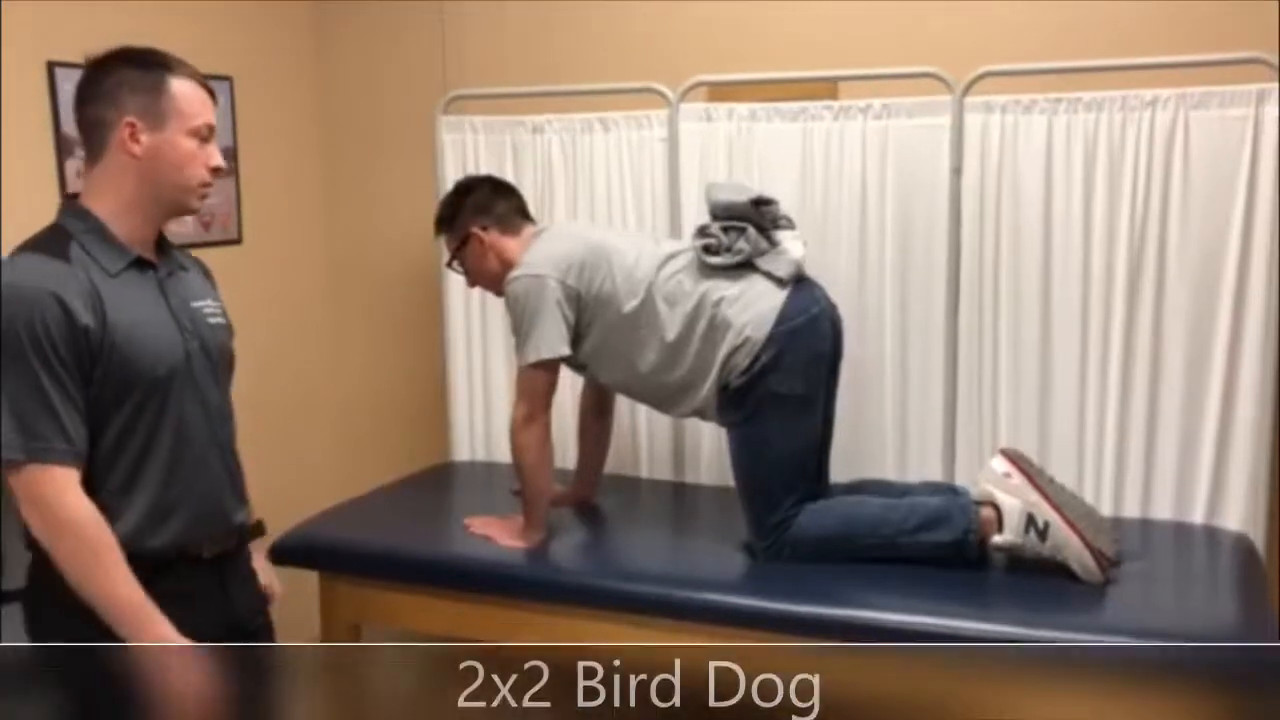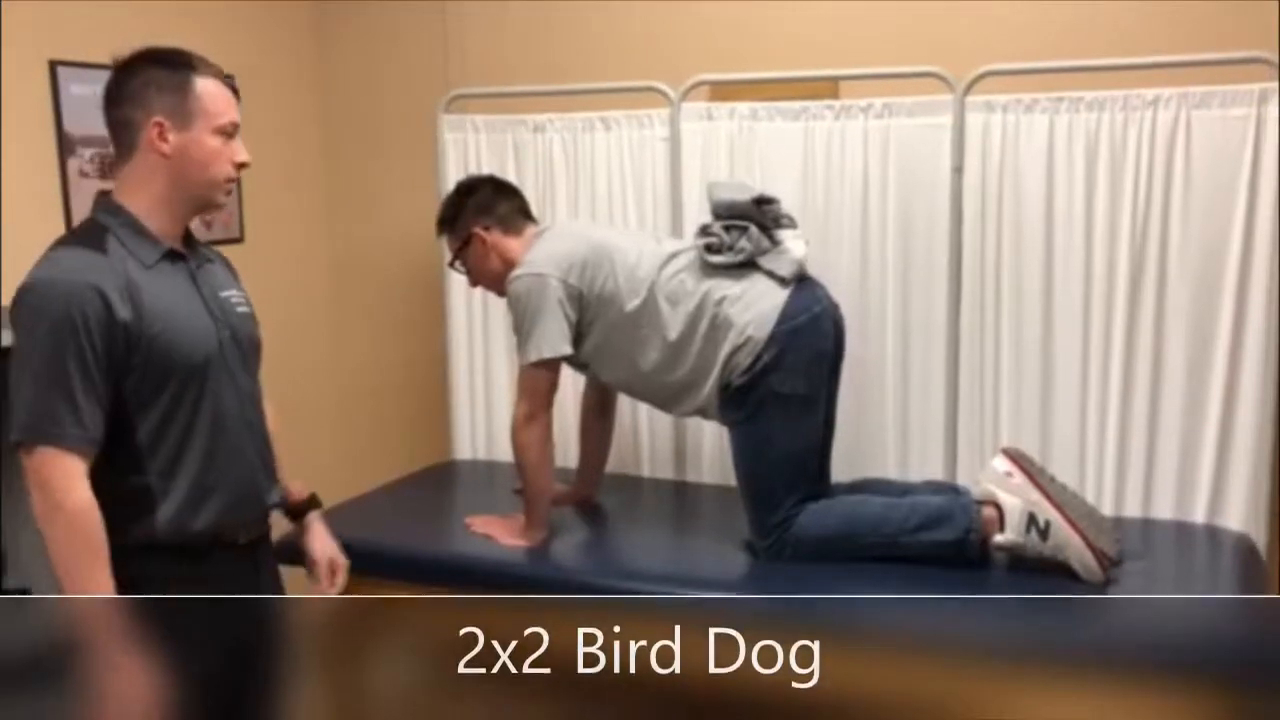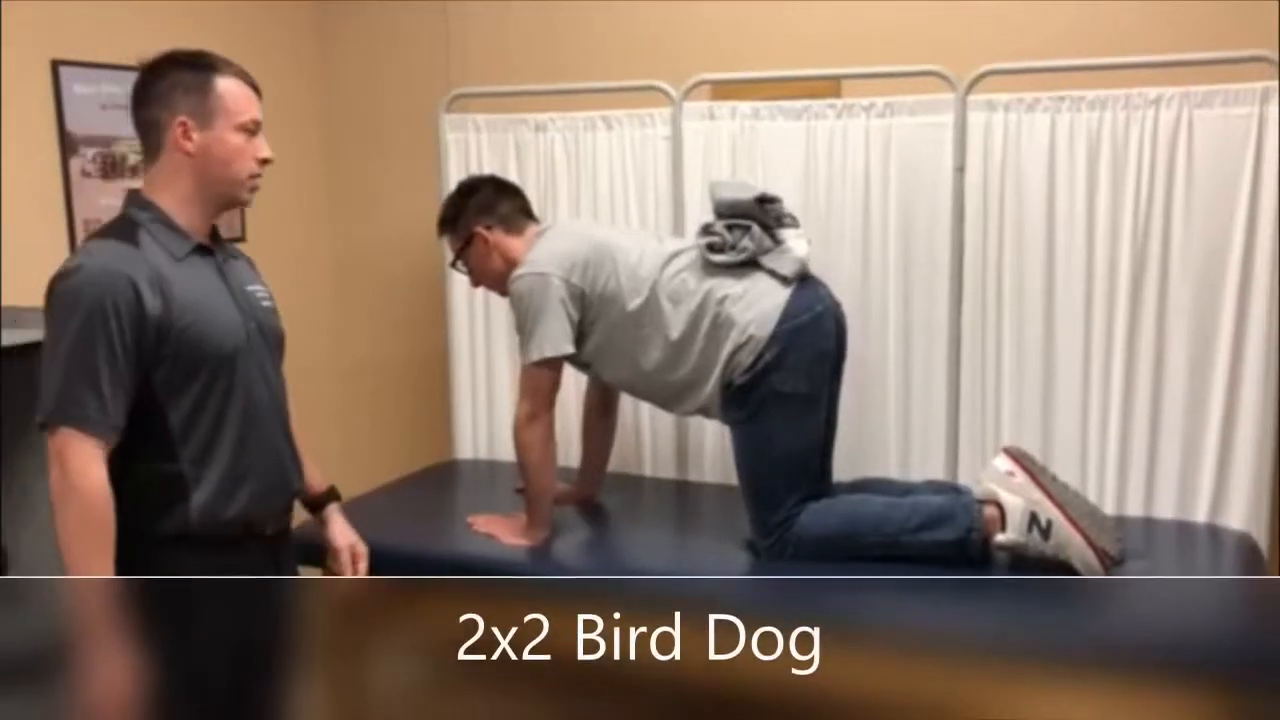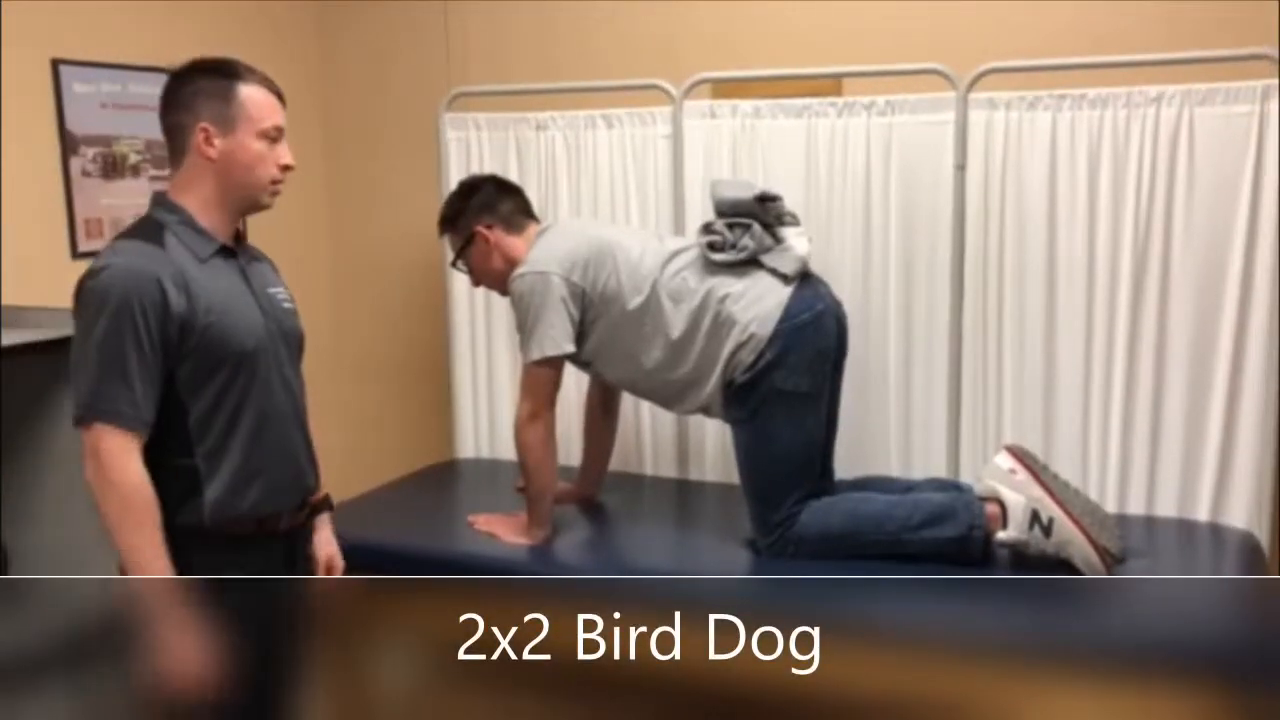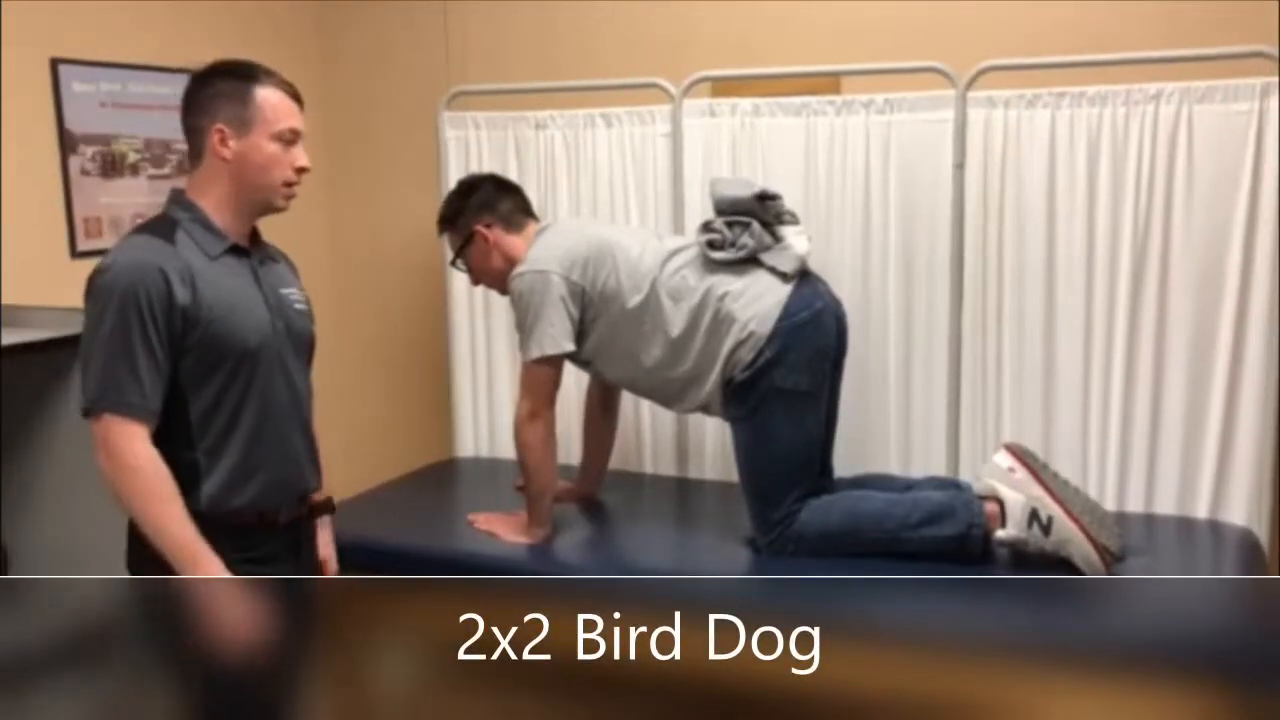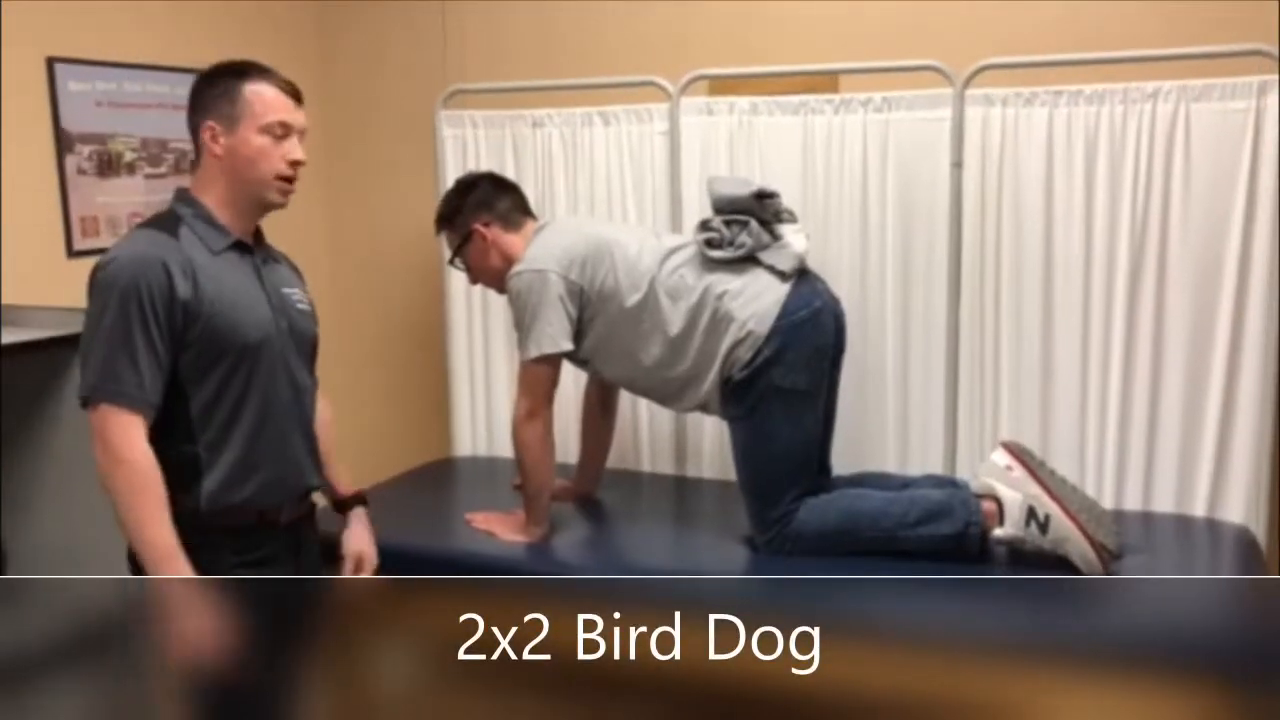
dt=0.2s
person 1, frame 1
left shoulder: (534, 278)
right shoulder: (569, 254)
left elbow: (530, 417)
right elbow: (598, 387)
left wrist: (531, 525)
right wrist: (580, 489)
left hip: (766, 344)
right hip: (795, 316)
left knee: (782, 534)
right knee: (796, 505)
left ankle: (991, 521)
right ankle: (988, 498)
person 1, frame 2
left shoulder: (536, 277)
right shoulder: (569, 253)
left elbow: (532, 416)
right elbow: (600, 384)
left wrist: (532, 524)
right wrist: (582, 487)
left hip: (769, 343)
right hip: (797, 315)
left knee: (783, 534)
right knee: (799, 504)
left ankle: (995, 520)
right ankle: (989, 497)
person 1, frame 3
left shoulder: (537, 276)
right shoulder: (572, 252)
left elbow: (533, 416)
right elbow: (602, 384)
left wrist: (534, 523)
right wrist: (584, 487)
left hip: (770, 344)
right hip: (799, 315)
left knee: (784, 533)
right knee: (801, 504)
left ankle: (994, 520)
right ankle: (987, 497)
person 1, frame 4
left shoulder: (539, 276)
right shoulder: (574, 251)
left elbow: (535, 415)
right elbow: (604, 385)
left wrist: (535, 523)
right wrist: (585, 487)
left hip: (771, 342)
right hip: (800, 314)
left knee: (785, 531)
right knee: (801, 502)
left ankle: (996, 518)
right ankle: (989, 495)
person 1, frame 5
left shoulder: (538, 275)
right shoulder: (574, 250)
left elbow: (534, 413)
right elbow: (604, 384)
left wrist: (534, 521)
right wrist: (584, 485)
left hip: (770, 340)
right hip: (798, 311)
left knee: (785, 530)
right knee: (801, 499)
left ankle: (996, 516)
right ankle: (991, 493)
person 1, frame 6
left shoulder: (538, 274)
right shoulder: (572, 248)
left elbow: (533, 412)
right elbow: (603, 383)
left wrist: (533, 519)
right wrist: (582, 484)
left hip: (769, 338)
right hip: (797, 309)
left knee: (784, 528)
right knee: (799, 495)
left ankle: (995, 514)
right ankle: (990, 490)
person 2, frame 1
left shoulder: (191, 276)
right elbow: (50, 495)
left wrist: (249, 542)
right wrist: (154, 642)
left hip: (226, 581)
right hip: (118, 610)
person 2, frame 2
left shoulder: (214, 271)
right shoulder: (77, 285)
right elbow: (57, 479)
left wrist: (306, 514)
right wrist: (108, 647)
left hip: (247, 567)
right hip: (160, 588)
person 2, frame 3
left shoulder: (235, 266)
right shoulder: (110, 277)
right elbow: (79, 462)
left wrist: (324, 506)
right wrist: (103, 634)
left hip: (266, 556)
right hip: (185, 576)
person 2, frame 4
left shoulder: (257, 267)
right shoulder: (137, 279)
right elbow: (113, 455)
left wrist: (318, 517)
right wrist: (170, 615)
left hip: (280, 554)
right hip: (204, 581)
person 2, frame 5
left shoulder: (277, 269)
right shoulder: (144, 272)
right elbow: (121, 445)
left wrist: (319, 513)
right wrist: (210, 576)
left hip: (287, 547)
right hip: (213, 560)
person 2, frame 6
left shoulder: (282, 273)
right shoulder: (145, 266)
right elbow: (120, 438)
left wrist: (351, 509)
left hip: (293, 544)
right hip: (206, 561)
